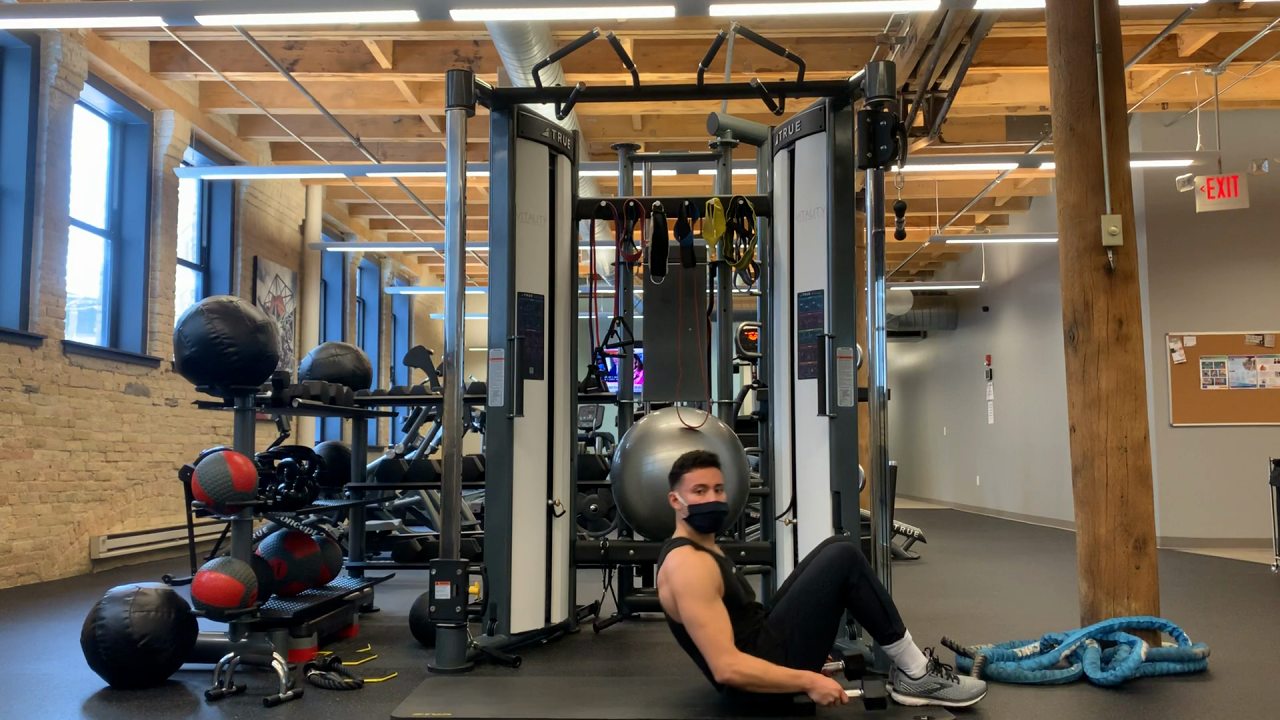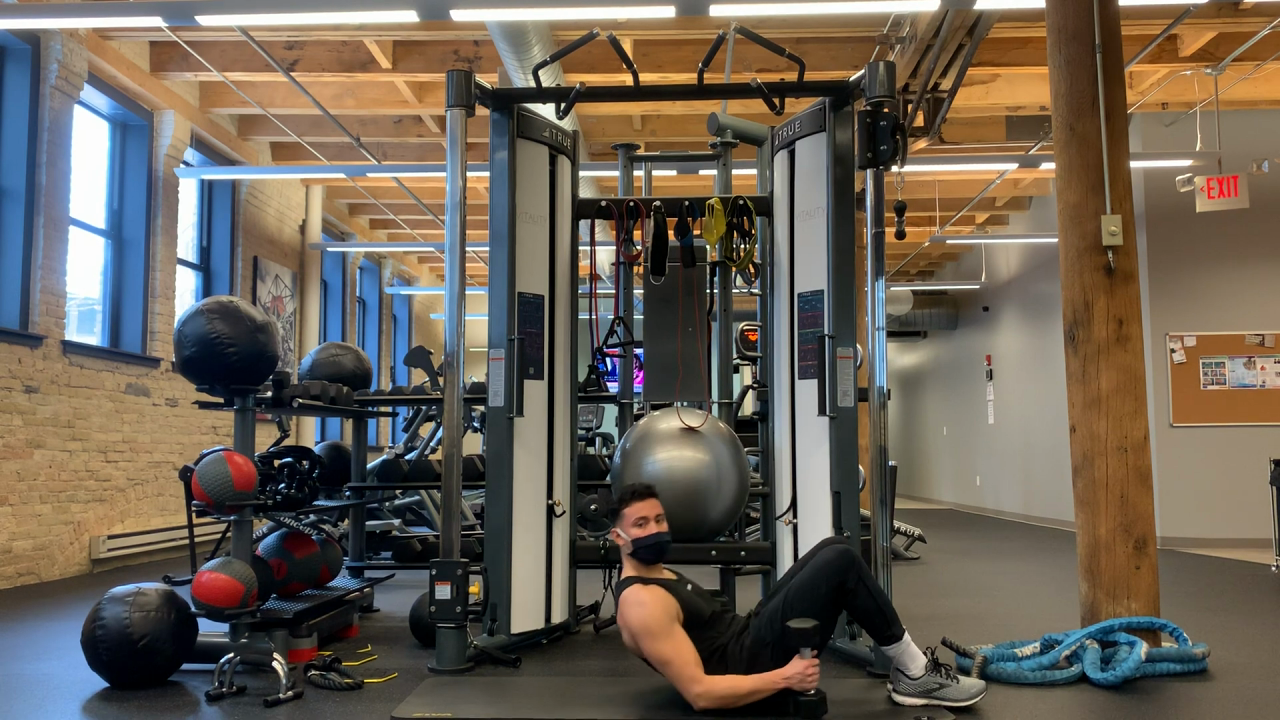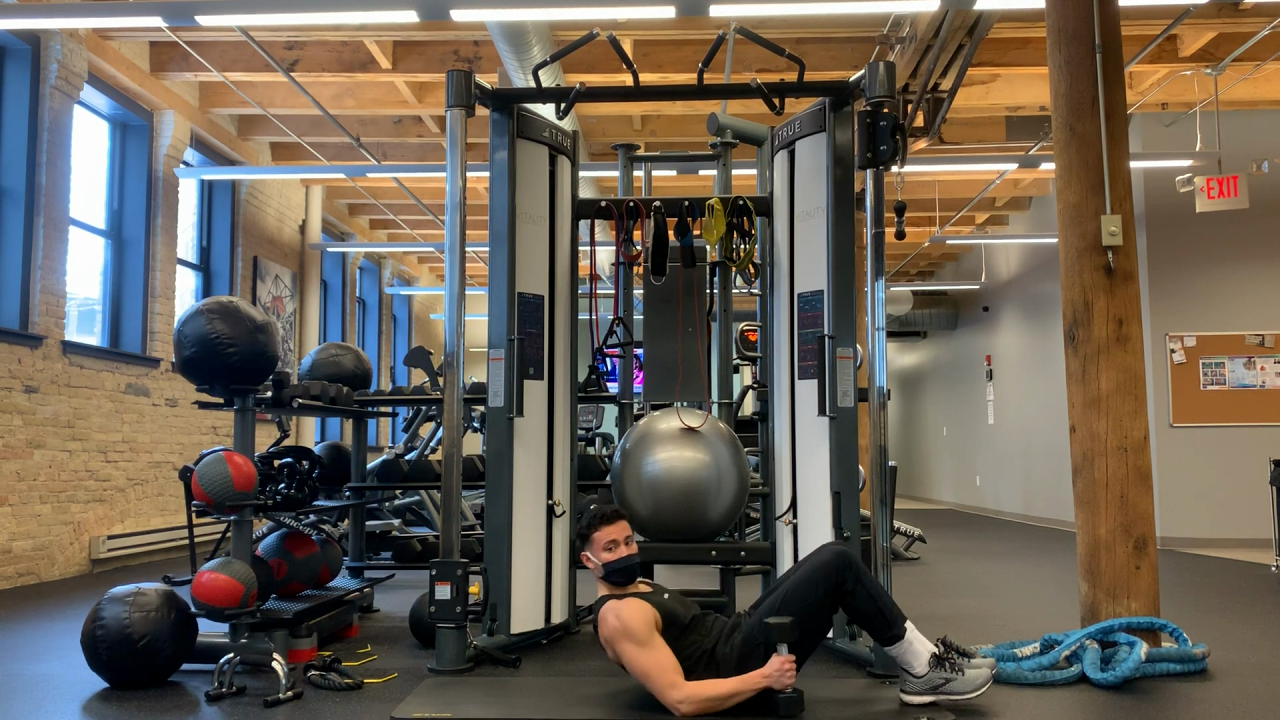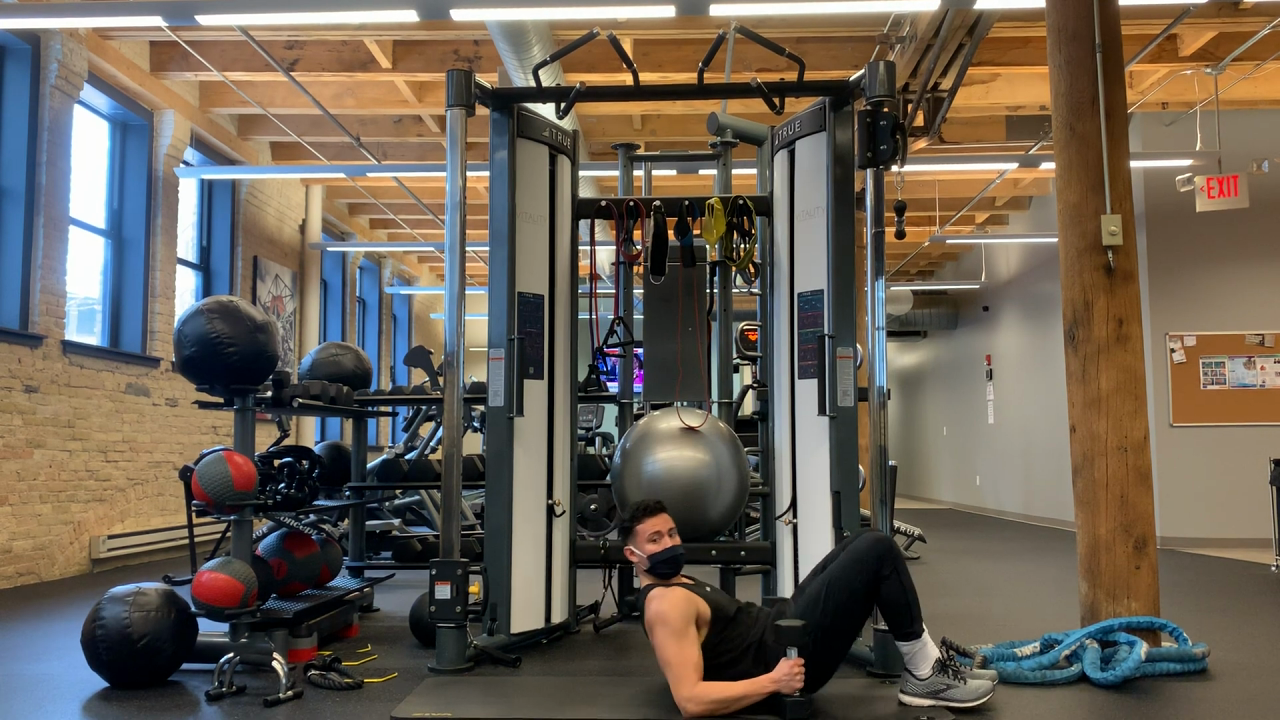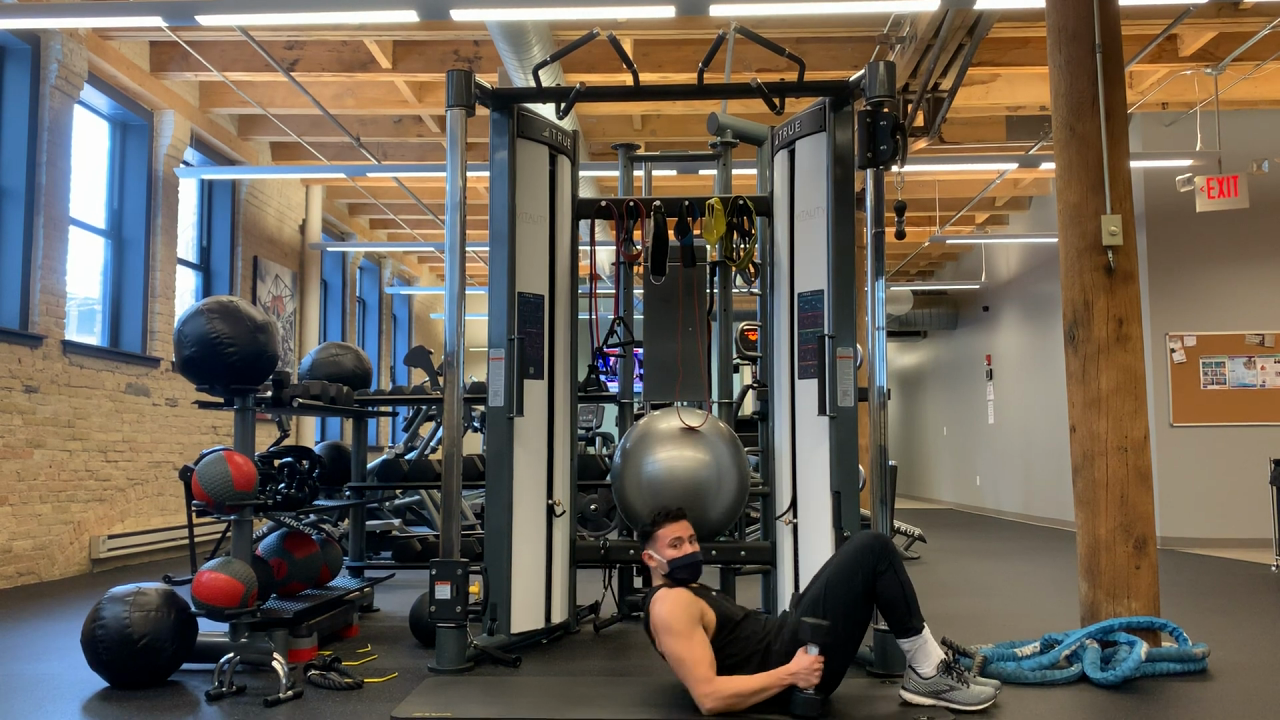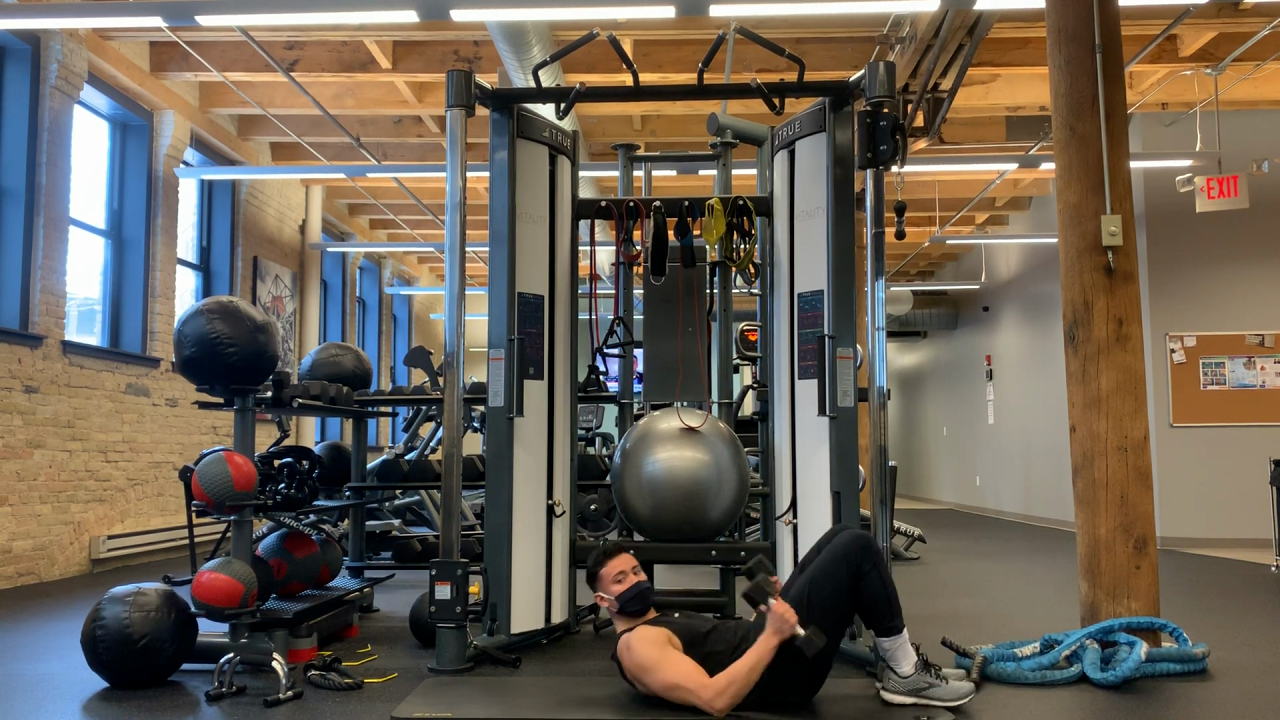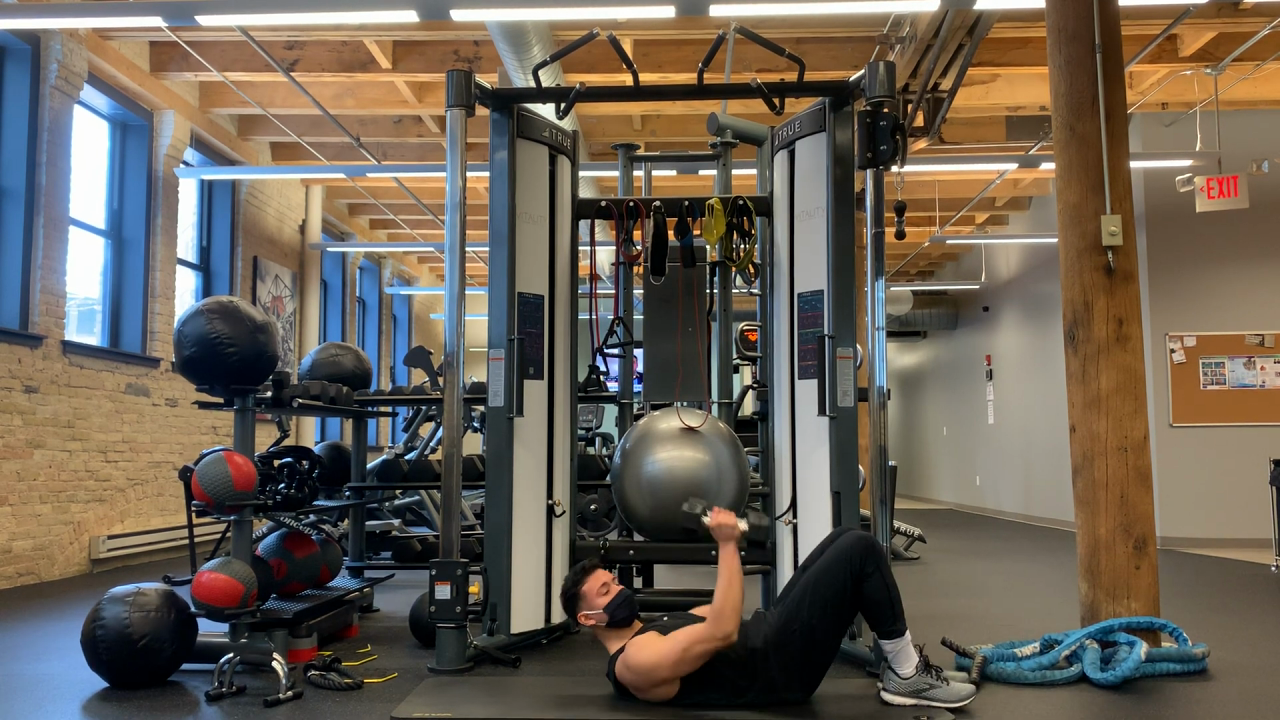
dt=0.4s
person 1, frame 1
left shoulder: (703, 549)
right shoulder: (688, 565)
right elbow: (726, 668)
left wrist: (807, 652)
right wrist: (809, 682)
left hip: (765, 648)
right hip: (758, 682)
left knee: (837, 549)
right knee: (844, 560)
left ankle: (909, 665)
right ankle: (915, 675)
person 1, frame 2
left shoulder: (658, 574)
right shoulder: (641, 603)
right elbow: (700, 693)
right wrist: (784, 678)
right hip: (758, 664)
left knee: (834, 549)
right knee: (841, 562)
left ankle: (908, 663)
right ankle: (915, 676)
person 1, frame 3
left shoulder: (638, 589)
right shoulder: (620, 617)
right wrist: (764, 677)
left hip: (739, 633)
right hip: (750, 661)
left knee: (833, 557)
right knee: (838, 565)
left ankle: (924, 655)
right ankle: (921, 672)
person 1, frame 4
left shoulder: (671, 584)
right shoulder: (666, 604)
right wrist: (772, 682)
left knee: (866, 544)
right knee: (878, 551)
left ankle: (927, 663)
right ankle: (924, 675)
person 1, frame 5
left shoulder: (685, 592)
right shoulder: (671, 606)
right elbow: (709, 698)
right wrist: (788, 675)
left hip: (788, 642)
right hip: (794, 663)
left knee: (866, 546)
right knee: (874, 548)
left ankle: (931, 663)
right ankle: (927, 676)
person 1, frame 6
left shoulder: (653, 624)
right shoulder: (637, 646)
left wrist: (768, 620)
right wrist: (772, 637)
left hip: (769, 642)
right hip: (782, 672)
left knee: (843, 537)
right knee: (857, 548)
left ankle: (897, 660)
right ankle: (906, 674)
person 1, frame 7
left shoulder: (645, 635)
right shoulder: (635, 662)
left elbow: (716, 617)
right elbow: (723, 631)
left wrist: (727, 542)
right wrist: (726, 545)
left hip: (766, 634)
right hip: (781, 667)
left knee: (847, 540)
right knee: (860, 550)
left ankle: (901, 658)
right ankle: (906, 675)
